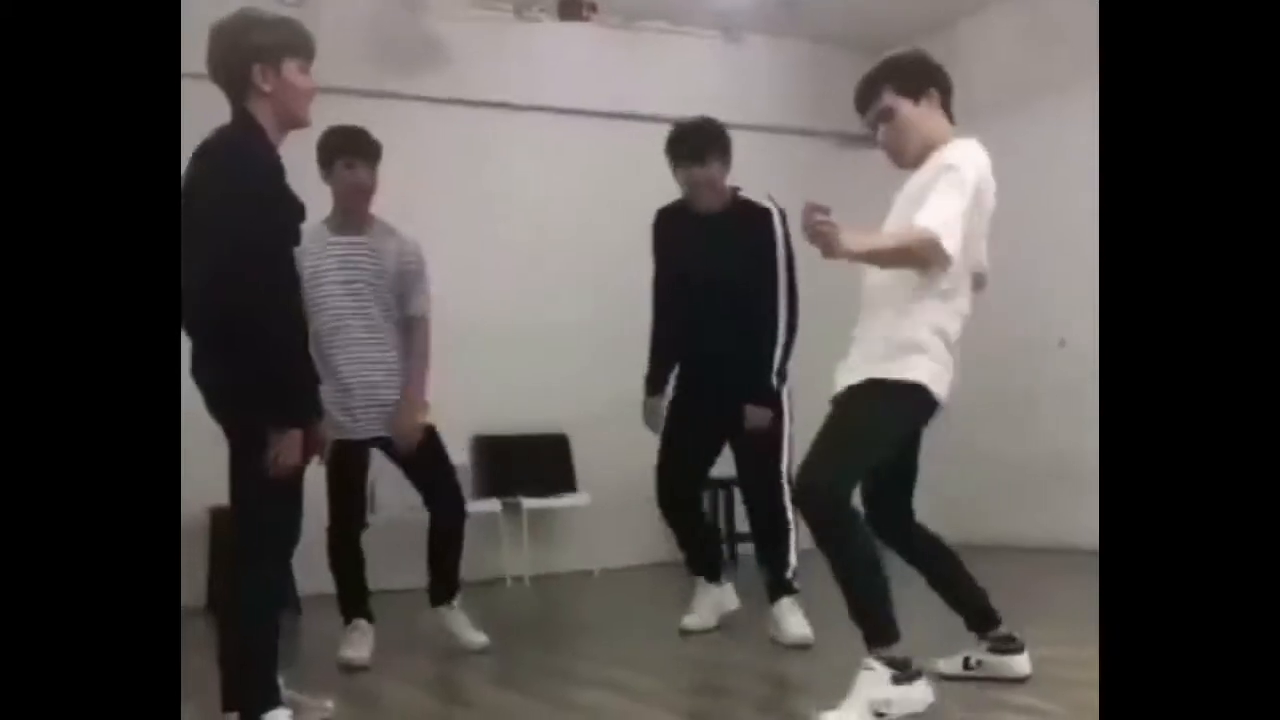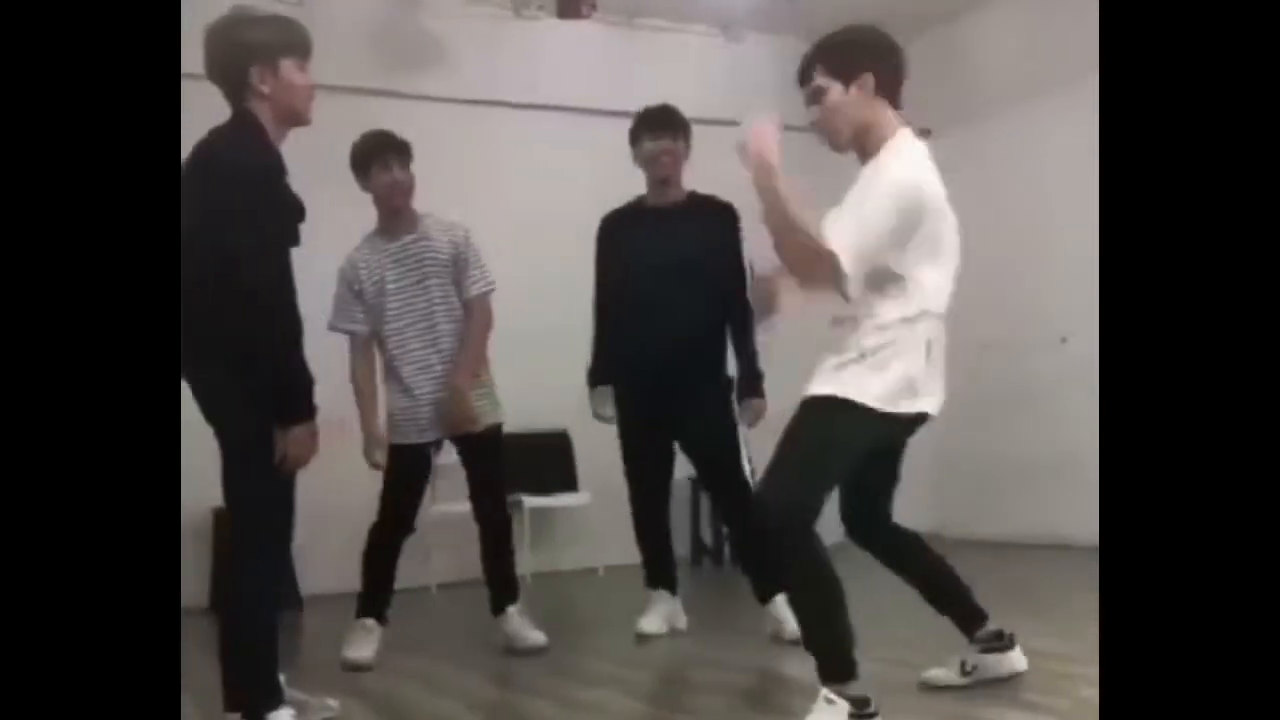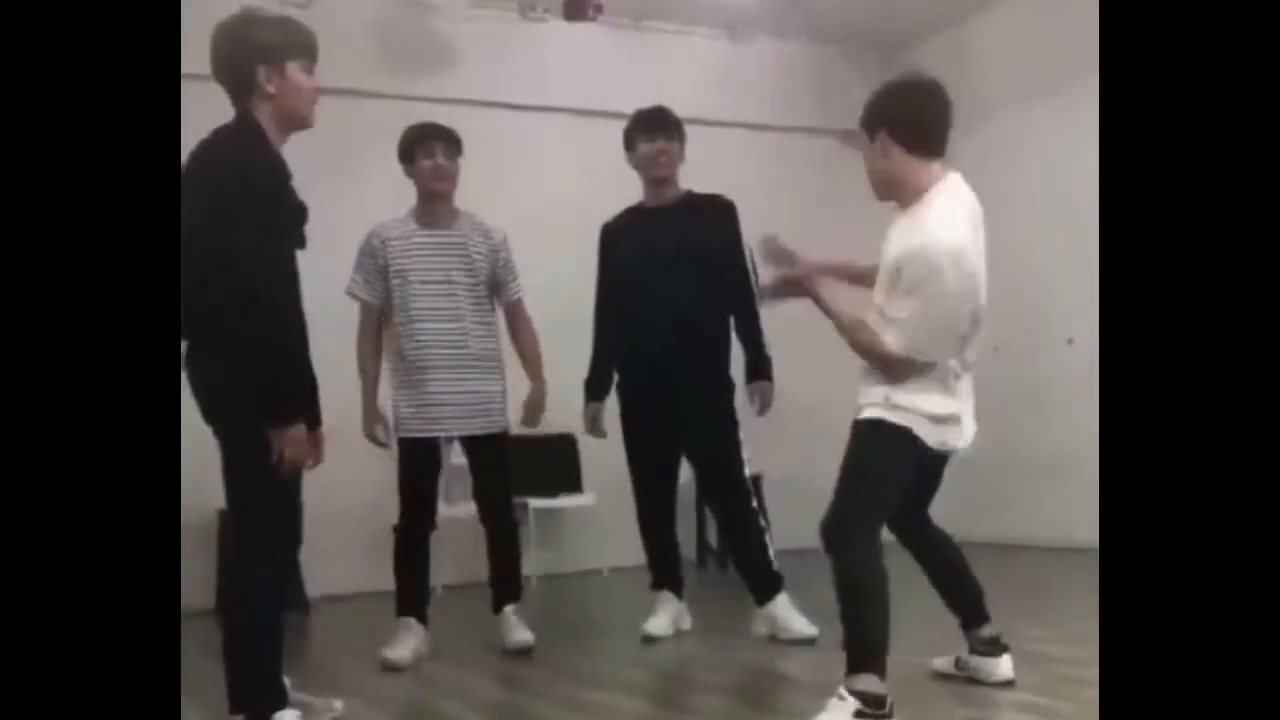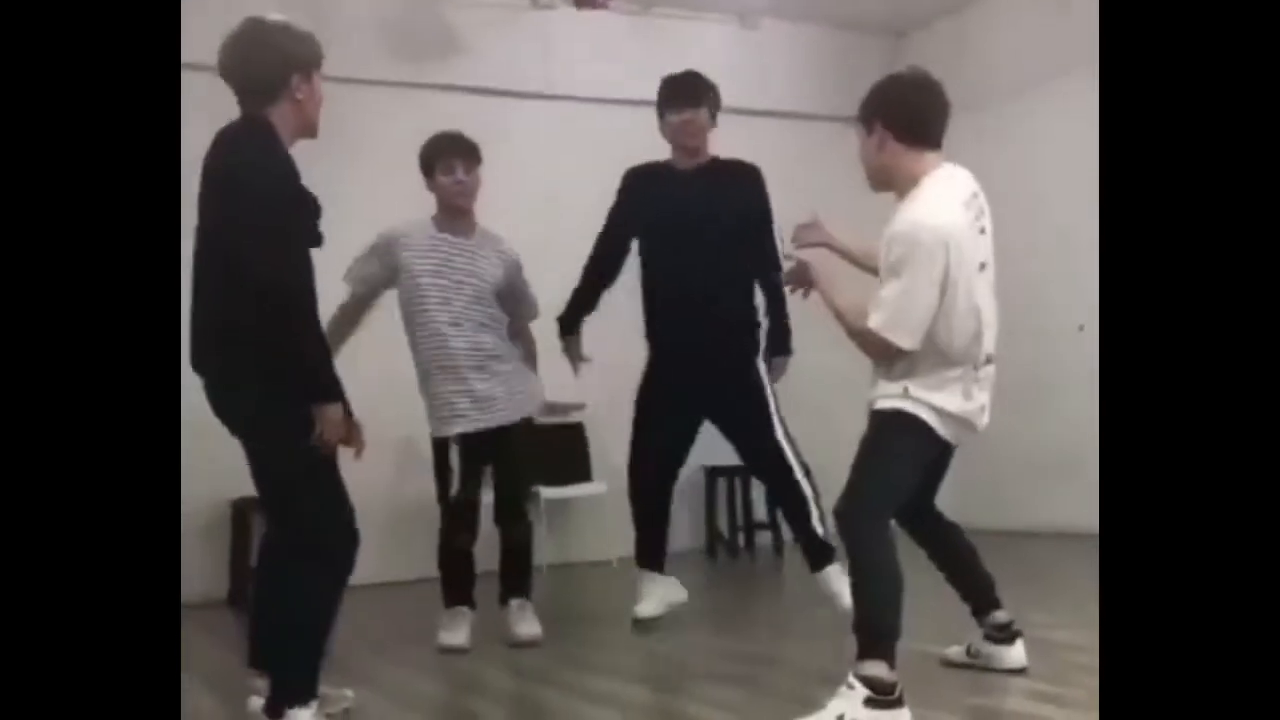
dt=0.7s
person 1, frame 1
left shoulder: (233, 159)
right shoulder: (243, 162)
right elbow: (256, 295)
left wrist: (297, 403)
right wrist: (287, 411)
left hip: (250, 376)
right hip: (254, 381)
left knee: (264, 538)
right knee: (264, 540)
person 1, frame 2
left shoulder: (230, 157)
right shoulder: (243, 161)
right elbow: (259, 295)
left wrist: (290, 399)
right wrist: (292, 407)
left hip: (236, 373)
right hip: (246, 380)
left knee: (261, 536)
right knee: (260, 538)
person 1, frame 3
left shoulder: (232, 160)
right shoulder: (244, 164)
right elbow: (261, 298)
left wrist: (294, 405)
right wrist: (290, 411)
left hip: (240, 377)
right hip: (246, 383)
left knee: (266, 538)
right knee: (265, 541)
person 1, frame 4
left shoulder: (242, 153)
right shoulder: (258, 160)
right elbow: (279, 285)
left wrist: (322, 389)
right wrist: (323, 393)
left hip: (255, 372)
right hip: (265, 379)
left knee: (299, 528)
right knee: (326, 534)
person 2, frame 1
left shoulder: (961, 161)
right shoulder: (936, 176)
left elbow: (929, 249)
right elbow: (972, 274)
left wrist: (850, 244)
left hip: (898, 370)
right hip: (884, 369)
left knee: (817, 490)
right knee: (890, 518)
right ankle: (998, 644)
person 2, frame 2
left shoulder: (900, 173)
right shoulder: (886, 170)
left elbow: (816, 267)
left wrist: (766, 172)
left hip: (877, 382)
right hip: (868, 380)
left knee: (779, 510)
right knee: (870, 524)
right ankle: (990, 641)
person 2, frame 3
left shoulder: (932, 241)
right shoulder: (951, 196)
left elbow: (890, 357)
right elbow: (894, 284)
left wrist: (817, 295)
right wrist: (815, 267)
left hip: (905, 410)
right hip: (932, 407)
left knee: (848, 531)
right knee: (909, 521)
right ankle: (987, 646)
person 2, frame 4
left shoulder: (920, 223)
right shoulder: (958, 187)
left elbow: (882, 342)
left wrist: (821, 282)
right wrist: (835, 245)
left hip: (922, 397)
right hip: (952, 388)
left knee: (860, 517)
right knee: (915, 509)
right ankle: (1000, 632)
person 3, frame 1
left shoulder: (762, 220)
right shoulder: (668, 224)
left elbow: (779, 310)
right elbow: (665, 309)
left wrist: (765, 391)
right wrist: (655, 383)
left hip: (753, 384)
right hip: (696, 382)
left knee: (767, 491)
right knee: (674, 485)
left ankle: (783, 599)
right ankle: (713, 583)
person 3, frame 2
left shoulder: (717, 218)
right shoulder: (617, 227)
left elbow: (737, 305)
right elbow: (607, 311)
left wrist: (751, 380)
right wrist: (601, 378)
left hip: (704, 383)
right hip: (639, 386)
left knee: (733, 489)
right knee: (647, 496)
left ankle: (774, 596)
right ankle: (663, 595)
person 3, frame 3
left shoulder: (716, 214)
right shoulder: (617, 232)
left elbow: (741, 296)
right elbow: (607, 316)
left wrist: (758, 366)
right wrist: (596, 388)
left hip: (705, 381)
right hip: (641, 386)
left knee: (729, 489)
right knee: (653, 496)
left ankle: (771, 599)
right ankle: (669, 597)
person 3, frame 4
left shoulder: (742, 181)
right shoulder: (641, 184)
left elbow: (767, 265)
right elbow: (605, 260)
left wrist: (779, 339)
right wrist: (572, 321)
left hip: (733, 354)
right hip: (670, 358)
left knee: (778, 462)
right knee: (650, 469)
left ankle: (827, 568)
right ankle: (656, 577)
person 4, frame 1
left shoulder: (401, 249)
right shoulder: (302, 252)
left elbow: (417, 332)
left wrist: (413, 403)
left hip: (399, 408)
right hip: (337, 412)
left knee: (447, 499)
right knee: (345, 522)
left ankle: (445, 602)
right ankle: (358, 623)
person 4, frame 2
left shoulder: (453, 238)
right shoulder: (358, 265)
left elbow: (481, 314)
right elbow: (361, 351)
left wrist: (460, 384)
right wrist: (370, 424)
left hip: (472, 402)
right hip: (408, 415)
left knee: (493, 512)
right knee: (392, 520)
left ankle: (508, 610)
right ankle: (369, 621)
person 4, frame 3
left shoulder: (489, 239)
right shoulder: (384, 241)
left elbow: (517, 315)
right elbow: (371, 326)
left wrist: (538, 381)
right wrist: (369, 401)
left hip: (485, 404)
right hip: (417, 408)
left knee: (499, 512)
right knee: (414, 519)
left ankle: (509, 611)
right ankle: (411, 624)
person 4, frame 4
left shoulder: (502, 256)
right shoulder: (397, 244)
right elbow: (353, 306)
left wrist: (534, 388)
left hip: (507, 403)
right hip: (452, 408)
left knee: (515, 512)
right knee: (459, 517)
left ankle: (518, 603)
right ankle: (457, 608)
